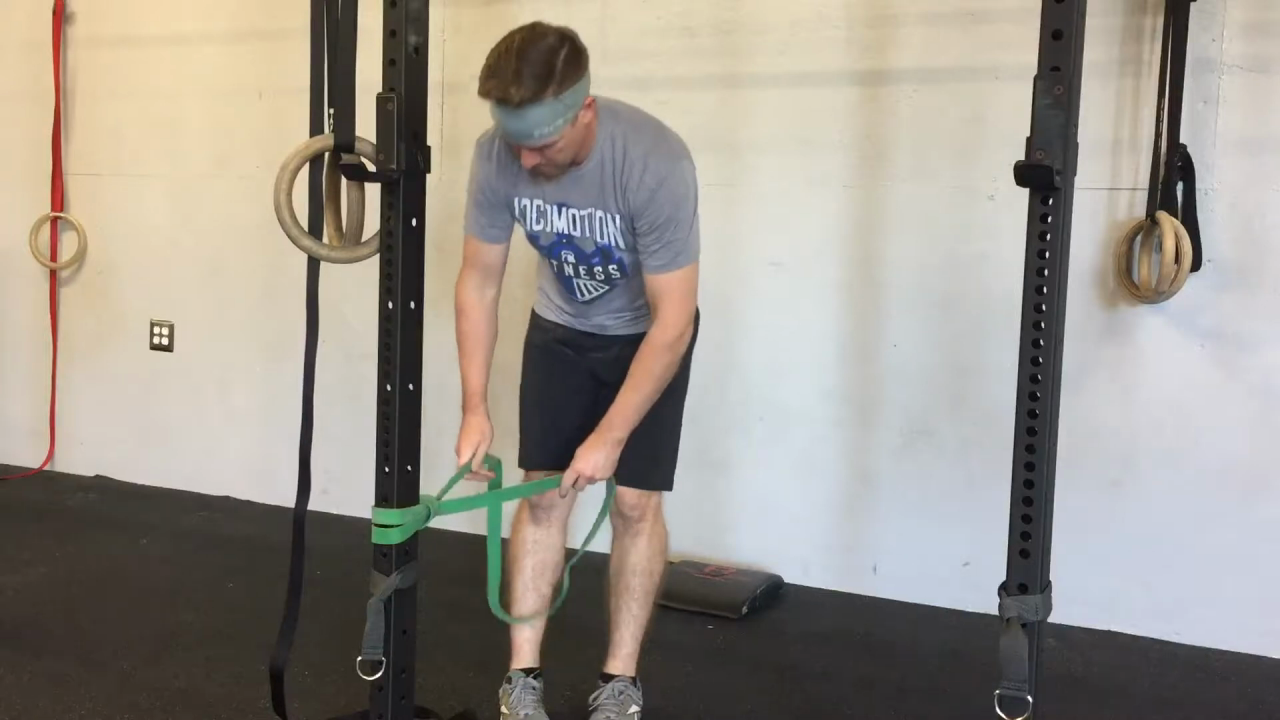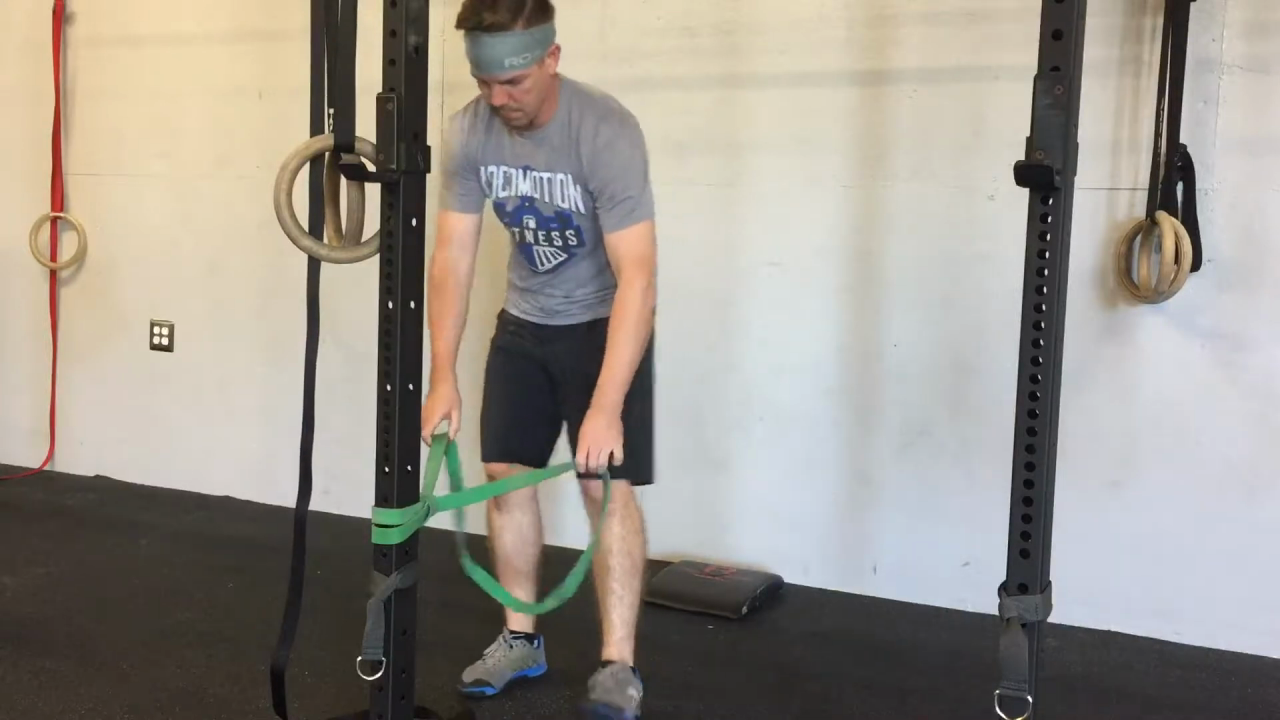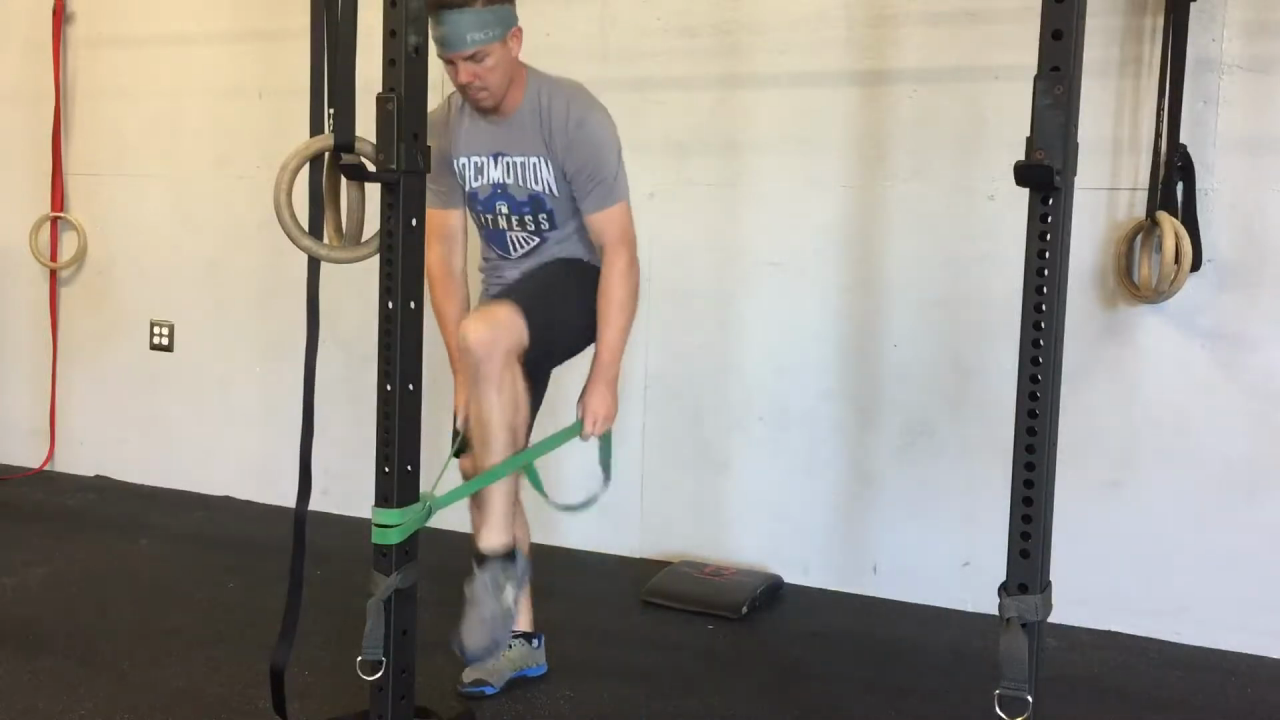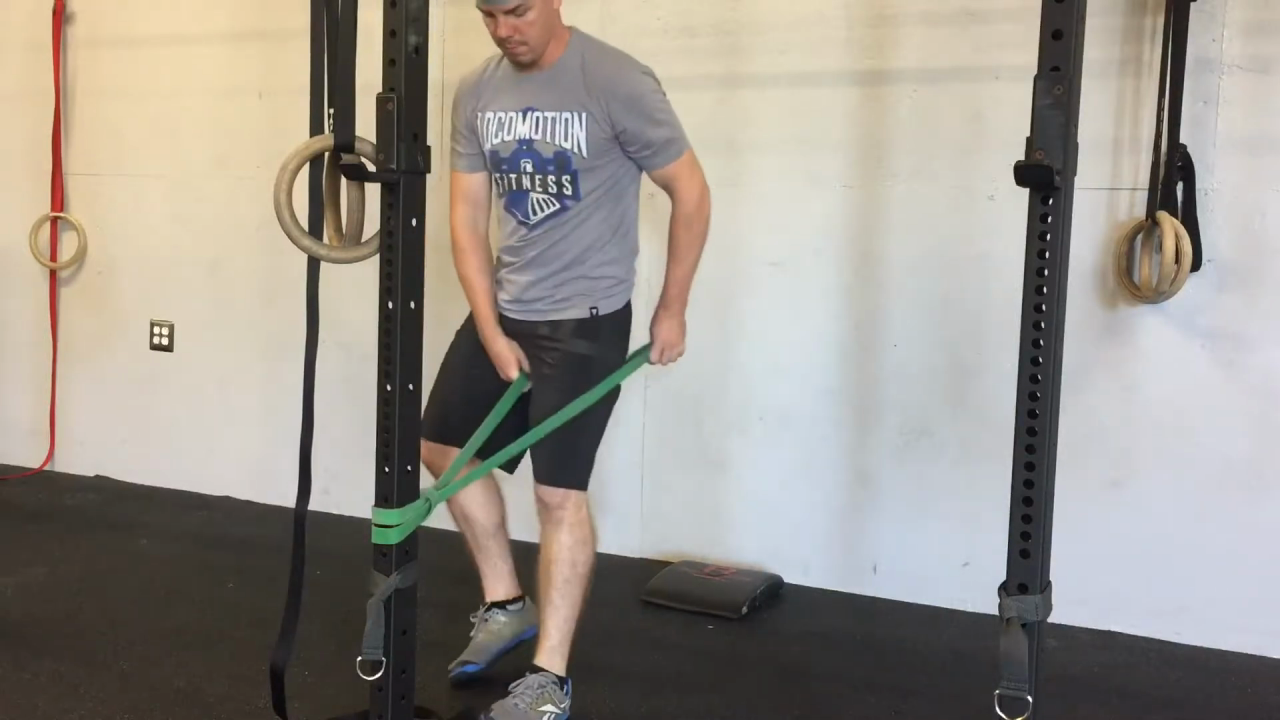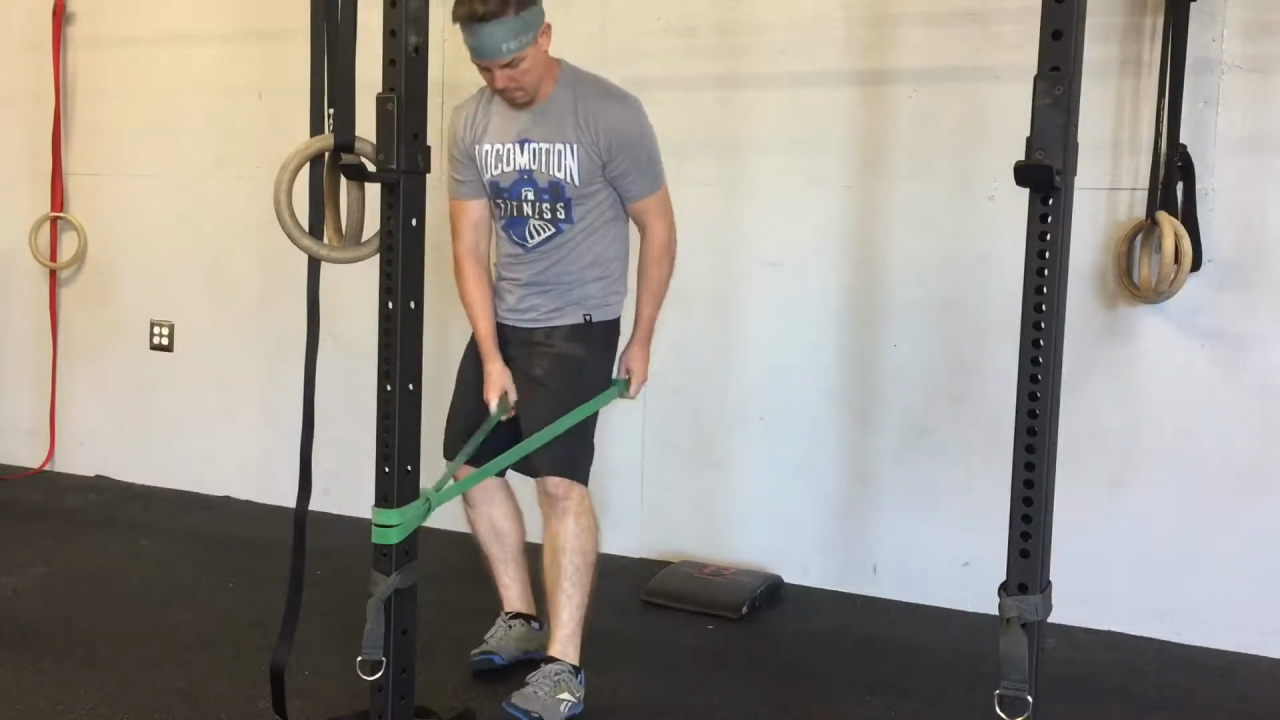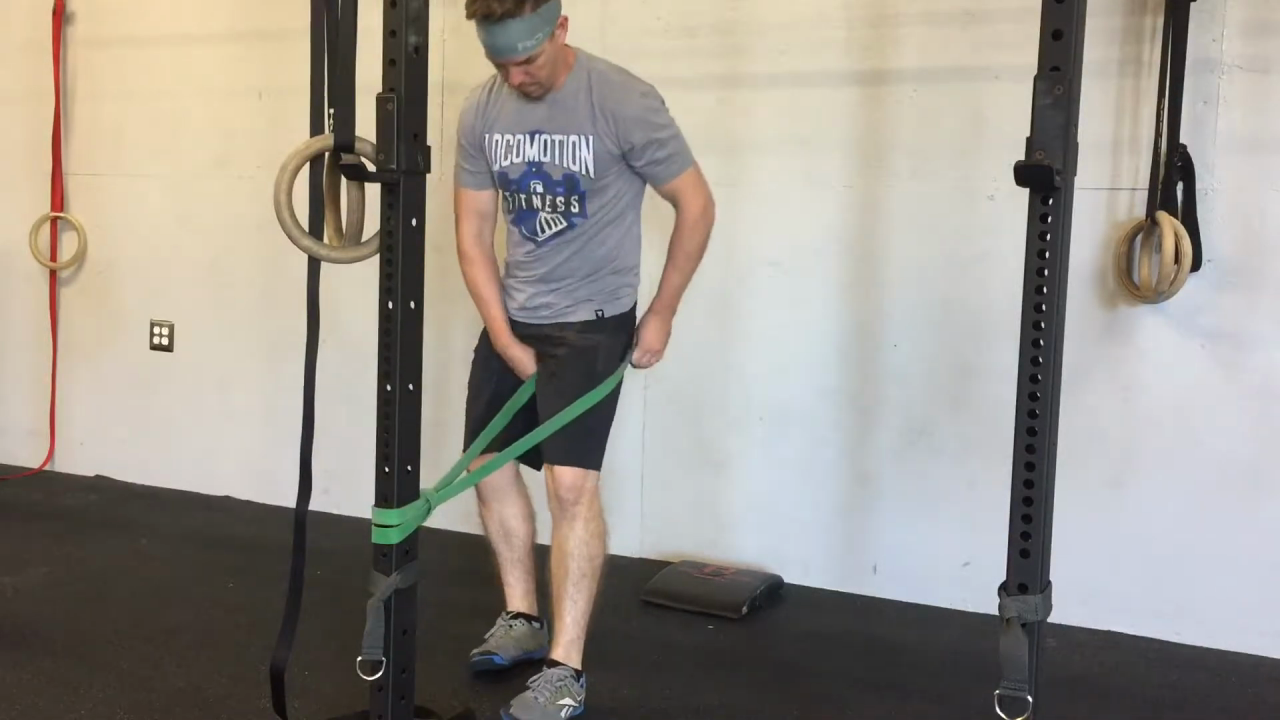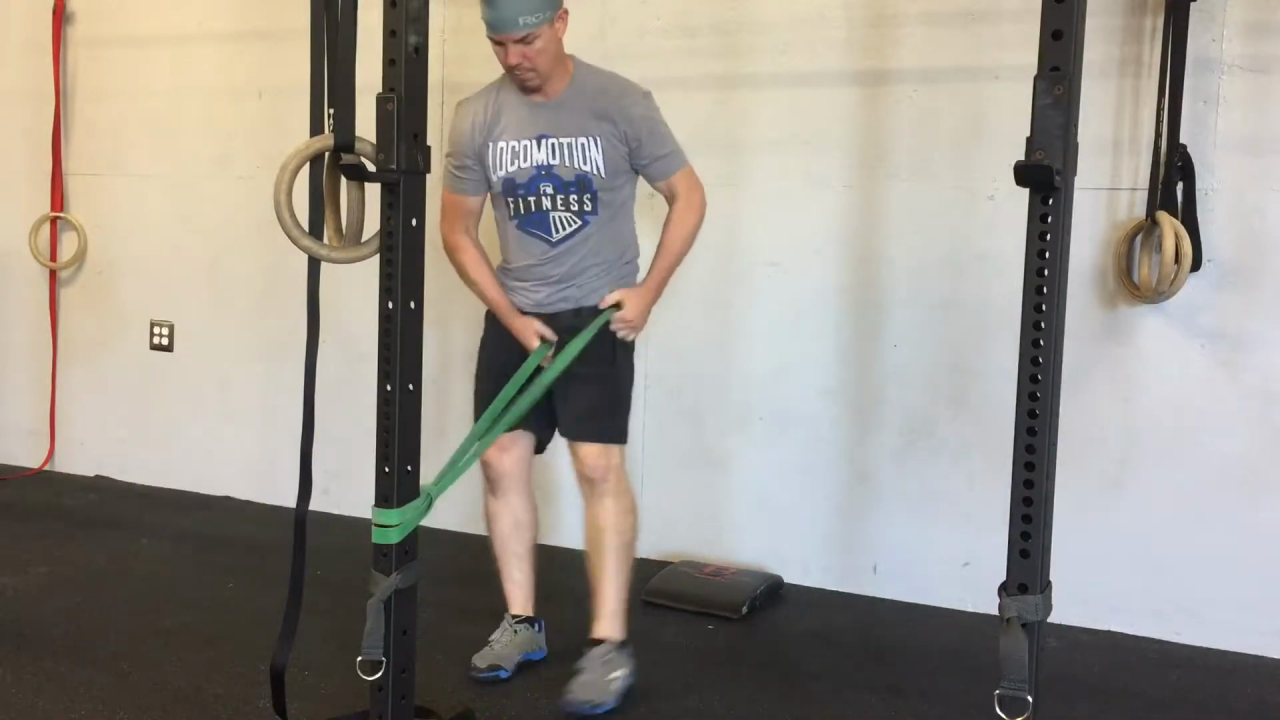
dt=0.7s
person 1, frame 1
left shoulder: (656, 162)
right shoulder: (497, 153)
left elbow: (674, 321)
right elbow: (479, 281)
left wrist: (609, 437)
right wrist: (474, 407)
left hip: (645, 336)
right hip: (559, 331)
left knee: (635, 502)
right knee: (541, 495)
person 1, frame 2
left shoulder: (605, 132)
right shoulder: (468, 131)
left elbow: (636, 276)
right elbow: (453, 255)
left wrist: (607, 407)
right wrist: (442, 377)
left hip: (603, 320)
right hip: (524, 319)
left knee: (606, 484)
right knee: (506, 477)
right ankle: (521, 639)
person 1, frame 3
left shoulder: (573, 117)
right shoulder: (444, 129)
left elbow: (618, 252)
right elbow: (442, 250)
left wrist: (605, 377)
right wrist: (455, 364)
left hip: (572, 278)
right hip: (504, 294)
left knee: (486, 334)
right knee: (479, 459)
left ankle: (500, 561)
right ankle: (521, 636)
person 1, frame 4
left shoulder: (617, 82)
right shoulder: (476, 92)
left elbow: (691, 195)
right elbow: (467, 217)
left wrist: (671, 310)
right wrist: (491, 330)
left hip: (584, 320)
right hip: (506, 311)
left knee: (558, 493)
right knee: (442, 446)
right ankle: (506, 604)
person 1, frame 5
left shoulder: (611, 114)
right shoulder: (470, 122)
left elbow: (657, 232)
right elbow: (470, 246)
left wrist: (640, 341)
right wrist: (491, 357)
left hip: (577, 325)
right hip: (503, 321)
left knee: (560, 483)
right knee: (470, 466)
right ankle: (521, 619)
person 1, frame 6
left shoulder: (625, 102)
right shoulder: (480, 110)
left elbow: (696, 204)
right elbow: (472, 233)
left wrist: (661, 314)
right wrist: (503, 338)
left hip: (593, 323)
right hip: (513, 319)
left knee: (570, 483)
right knee: (488, 465)
right ankle: (523, 620)
person 1, frame 7
left shoulder: (621, 104)
right shoulder: (476, 116)
left elbow: (688, 198)
right elbow: (457, 230)
left wrist: (646, 295)
right wrist: (508, 313)
left hip: (599, 312)
right hip: (517, 316)
left knee: (600, 466)
right knee: (502, 462)
left ankle: (608, 644)
right ankle: (522, 622)
